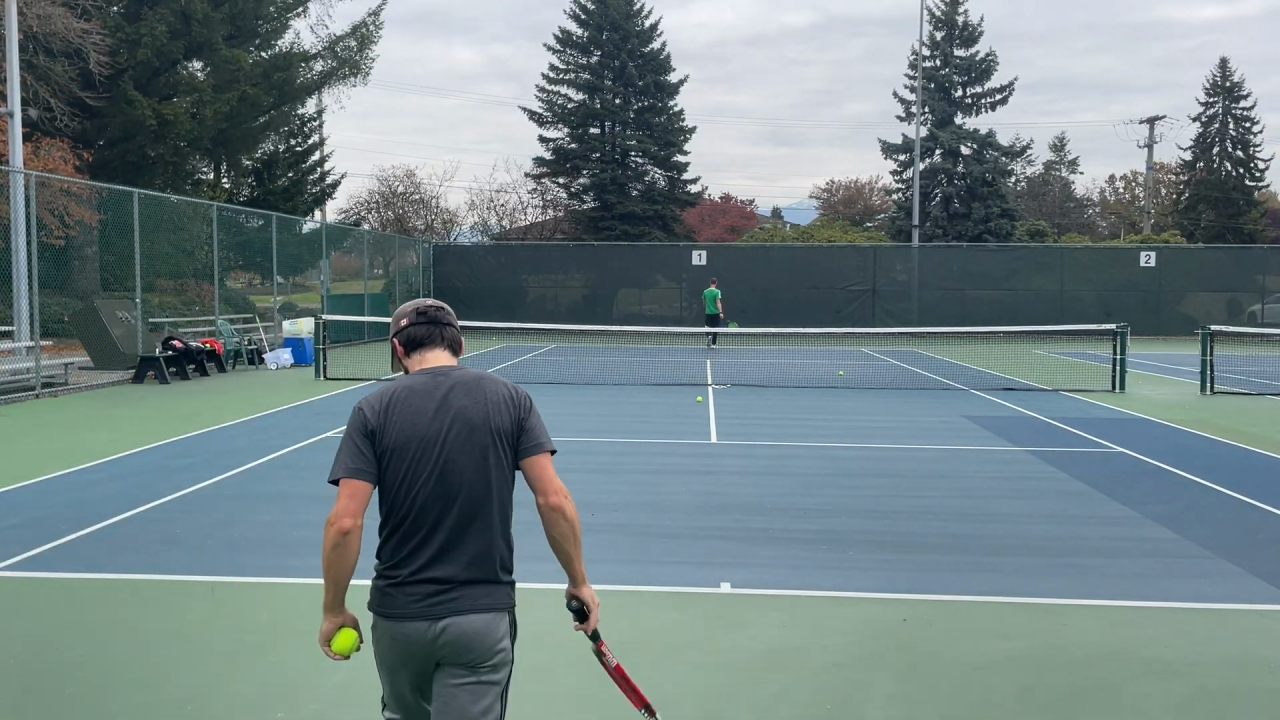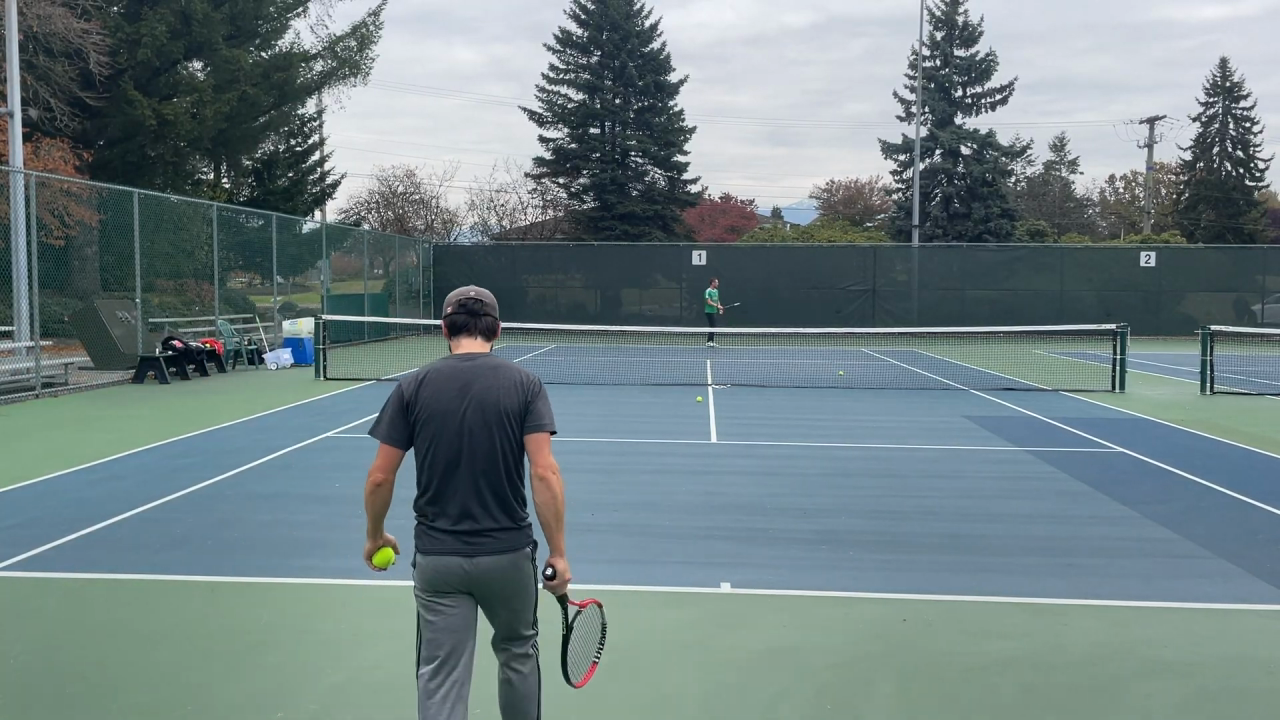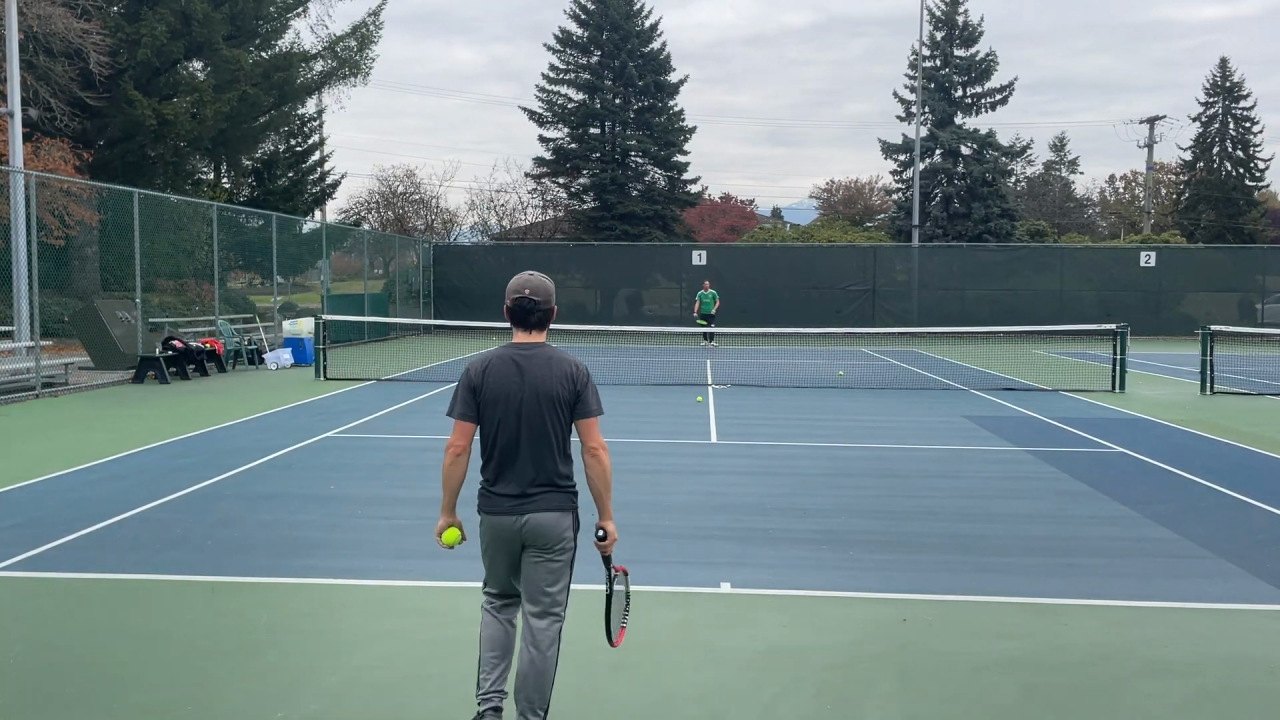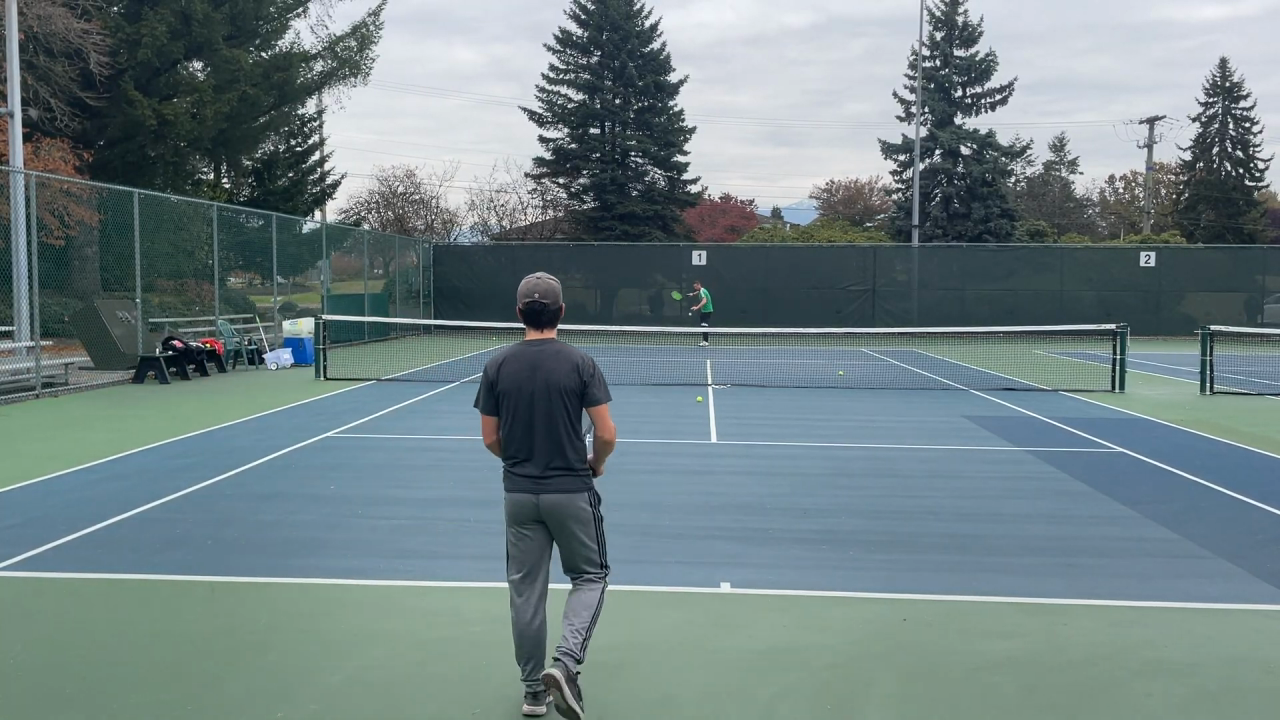
dt=0.5s
person 1, frame 1
left shoulder: (374, 409)
right shoulder: (510, 398)
left elbow: (345, 524)
right elbow: (554, 500)
left wrist: (334, 609)
right wrist: (579, 580)
left hip: (399, 614)
right hip: (483, 614)
person 1, frame 2
left shoulder: (413, 386)
right shoulder: (524, 383)
left elbow: (379, 477)
right elbow: (545, 473)
left wrist: (374, 536)
right wrist: (558, 552)
left hip: (436, 558)
right hip: (507, 553)
left knee: (439, 682)
right knee: (517, 650)
person 1, frame 3
left shoulder: (479, 370)
right shoulder: (573, 371)
left elbow: (458, 449)
right elbow: (594, 450)
left wrist: (447, 511)
right wrist: (606, 516)
left hip: (497, 513)
right hip: (553, 515)
left knee: (498, 605)
right knee: (543, 622)
person 1, frame 4
left shoulder: (497, 365)
right shoulder: (580, 362)
left elbow: (491, 438)
right elbow: (606, 434)
right wrist: (596, 463)
left hip: (519, 494)
right hip: (571, 492)
left knee: (526, 592)
right knee: (590, 578)
right ankle: (564, 664)
